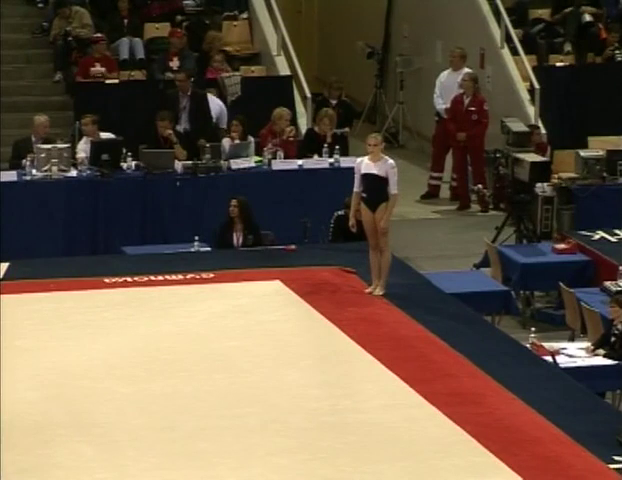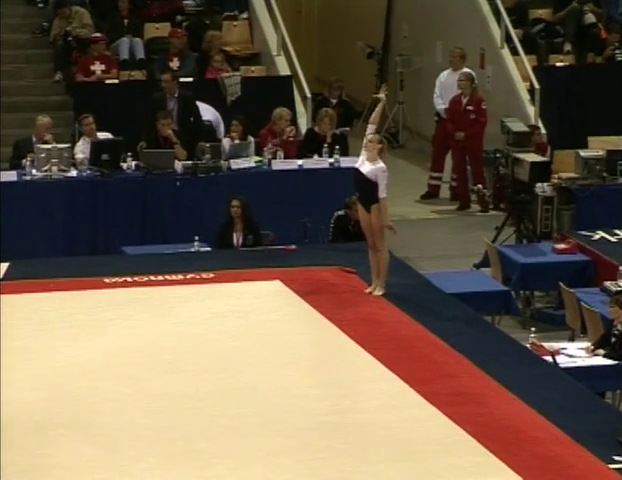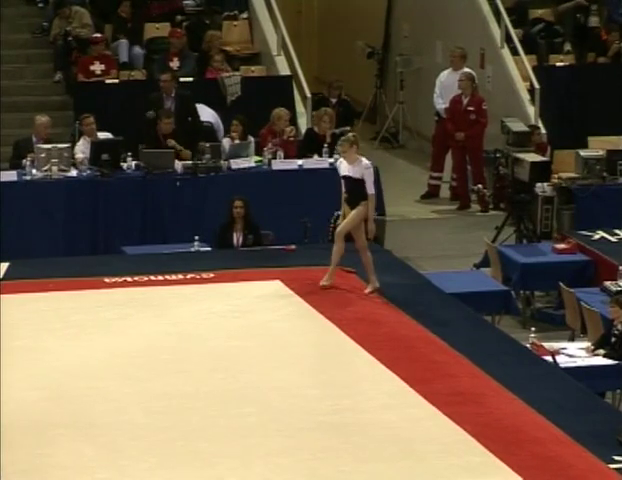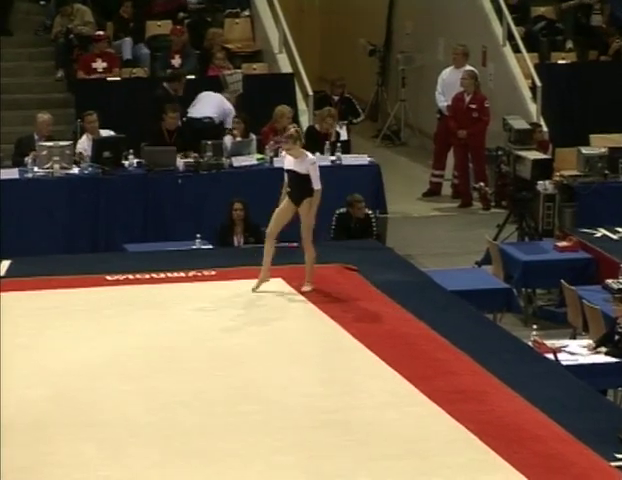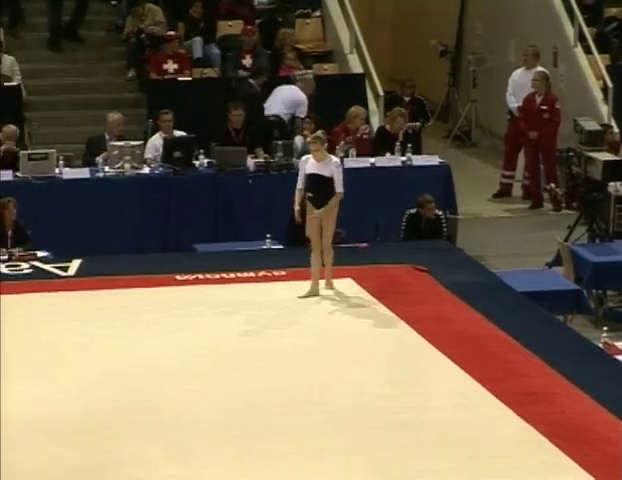
dt=0.7s
person 1, frame 1
left shoulder: (389, 164)
right shoulder: (360, 163)
left elbow: (393, 193)
right elbow: (357, 190)
left wrist: (386, 218)
right wrist: (352, 215)
left hip: (381, 205)
right hip: (366, 205)
left knee: (383, 246)
right knee: (372, 245)
left ankle: (382, 284)
right ankle: (374, 282)
person 1, frame 2
left shoulder: (380, 168)
right shoulder: (363, 156)
left elbow: (382, 195)
right elbow: (372, 124)
left wrist: (385, 219)
right wrist: (381, 103)
left hip: (375, 207)
right hip: (362, 204)
left knee: (379, 246)
right knee: (370, 245)
left ankle: (381, 284)
right ankle: (374, 282)
person 1, frame 3
left shoulder: (365, 165)
right shoulder: (340, 163)
left elbow: (371, 193)
left wrist: (370, 220)
right wrist: (342, 214)
left hip: (361, 205)
right hip: (348, 205)
left knee: (339, 233)
right knee: (360, 245)
left ankle: (330, 274)
right ankle: (373, 281)
person 1, frame 4
left shoulder: (310, 160)
right shoulder: (286, 157)
left elbow: (317, 189)
left wrist: (312, 215)
right wrist: (280, 202)
left hip: (306, 200)
right hip: (290, 198)
left knee: (306, 241)
right knee: (270, 233)
left ankle: (309, 281)
right ankle: (264, 274)
person 1, frame 5
left shoulder: (334, 162)
right shoulder: (305, 161)
left elbow: (339, 192)
right elbow: (300, 187)
left wrist: (323, 210)
right wrist: (297, 205)
left hip: (329, 204)
right hip: (312, 204)
left knee: (326, 244)
right knee: (315, 245)
left ankle: (328, 277)
right ankle: (314, 286)
person 2, frame 1
right shoulder: (444, 75)
right elbow: (437, 95)
right wrist: (443, 109)
right hip: (443, 117)
right knee: (437, 153)
left ankle: (456, 189)
right ankle: (433, 188)
person 2, frame 2
right shoulder: (443, 75)
right elbow: (436, 95)
right wrist: (443, 109)
right hip: (443, 117)
right knee: (437, 153)
right ankle: (433, 188)
person 2, frame 3
right shoulder: (443, 75)
right elbow: (436, 95)
right wrist: (443, 108)
right hip: (442, 117)
right knee: (437, 152)
right ankle: (433, 188)
person 2, frame 4
right shoulder: (446, 72)
right elbow: (439, 92)
right wrist: (445, 106)
right hip: (445, 114)
right knee: (439, 150)
left ankle: (458, 187)
right ankle: (435, 186)
person 2, frame 5
right shoulder: (516, 73)
right elbow: (509, 93)
right wrist: (516, 107)
right hip: (515, 116)
right knee: (510, 151)
left ankle: (528, 187)
right ankle: (505, 186)
person 3, frame 1
left shoulder: (480, 101)
right shoulder: (456, 99)
left elbow: (484, 123)
right elbow: (450, 120)
left wrist: (467, 135)
right wrist: (455, 133)
left hip: (475, 142)
right hip: (458, 141)
left knee: (478, 170)
right knee: (460, 171)
left ankle: (483, 202)
right ankle: (464, 201)
person 3, frame 2
left shoulder: (478, 100)
right shoulder: (454, 100)
left elbow: (482, 123)
right elbow: (449, 120)
left wrist: (466, 134)
right wrist: (454, 133)
left hip: (473, 142)
right hip: (456, 141)
left knee: (477, 170)
right knee: (459, 171)
left ankle: (483, 202)
right ankle: (464, 201)
person 3, frame 3
left shoulder: (479, 101)
right shoulder: (455, 100)
left elbow: (482, 123)
right elbow: (449, 120)
left wrist: (466, 135)
right wrist: (454, 133)
left hip: (474, 142)
right hip: (456, 141)
left knee: (477, 170)
right knee: (459, 170)
left ankle: (483, 201)
right ankle: (464, 201)
person 3, frame 4
left shoulder: (481, 99)
right shoulder: (457, 98)
left elbow: (485, 121)
right elbow: (451, 118)
left wrist: (468, 132)
right wrist: (456, 131)
left hip: (476, 139)
right hip: (458, 139)
left knee: (479, 168)
right knee: (461, 168)
left ankle: (485, 199)
right ankle: (466, 198)
person 3, frame 5
left shoulder: (552, 100)
right shoulder: (528, 99)
left elbow: (555, 122)
right elbow: (522, 119)
left wrist: (539, 133)
right wrist: (527, 132)
left hip: (547, 141)
right hip: (530, 140)
left knee: (550, 169)
right knee: (532, 169)
left ankle: (556, 201)
right ankle: (536, 200)
